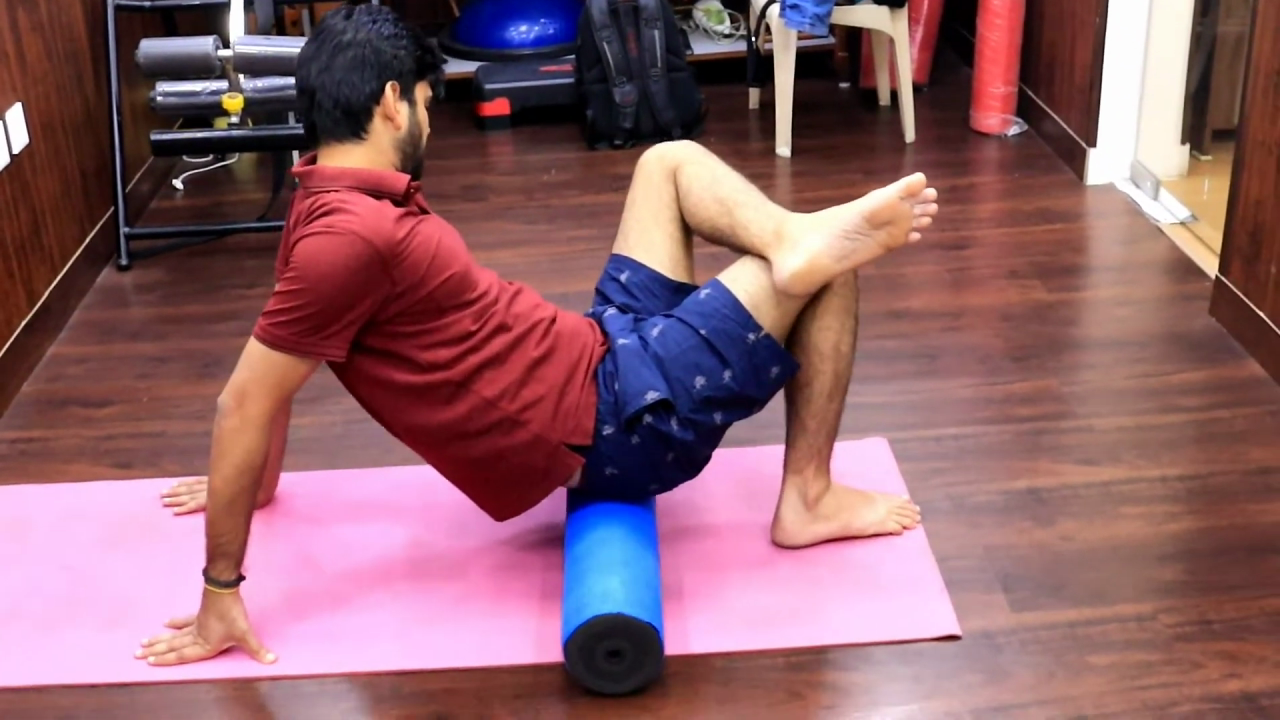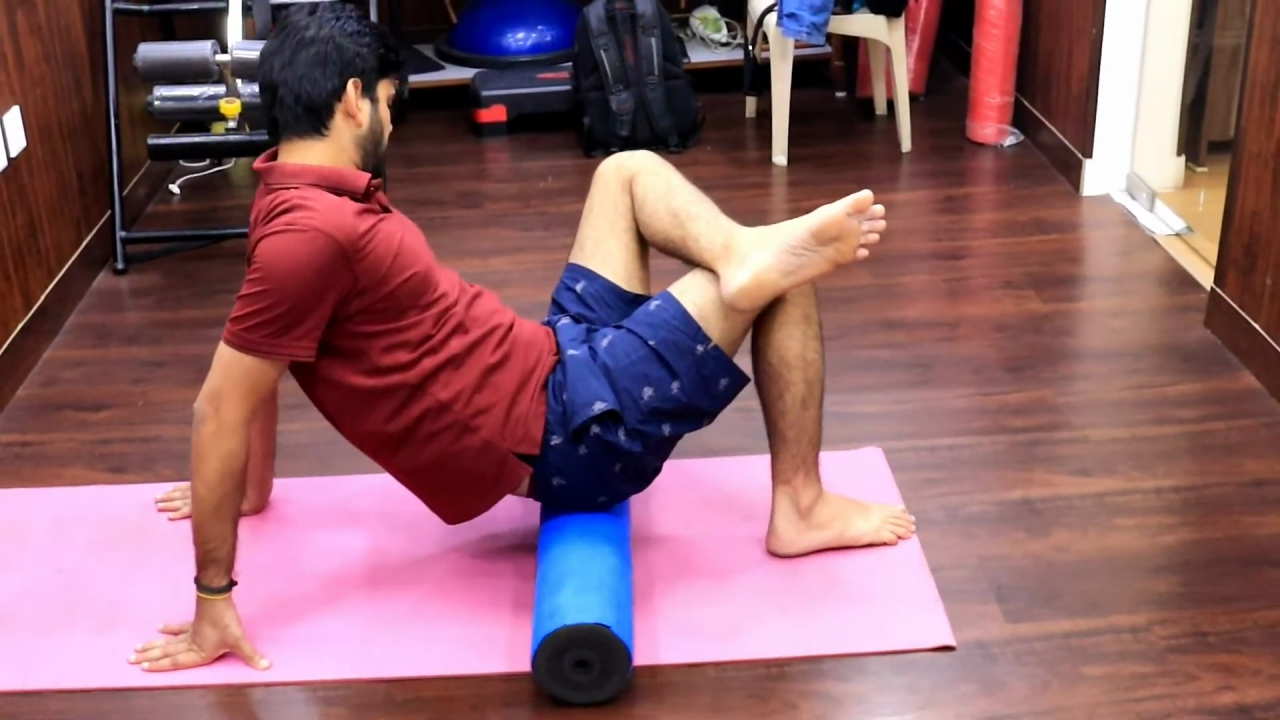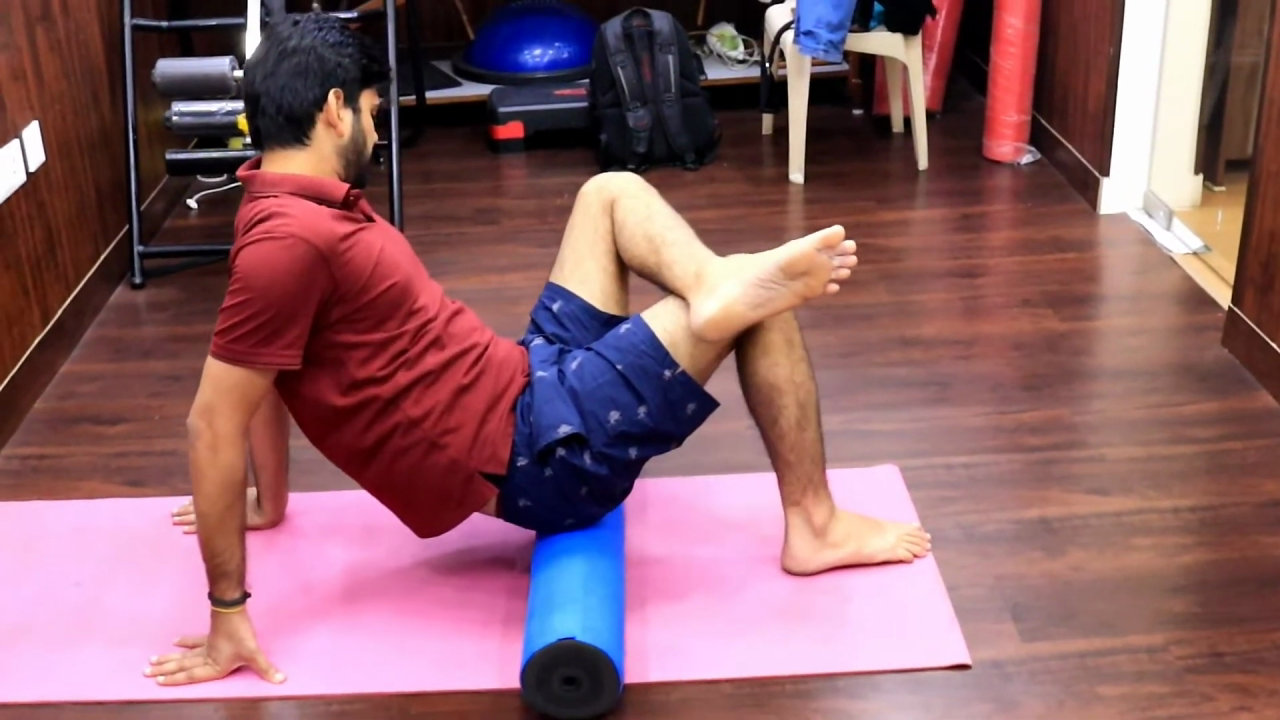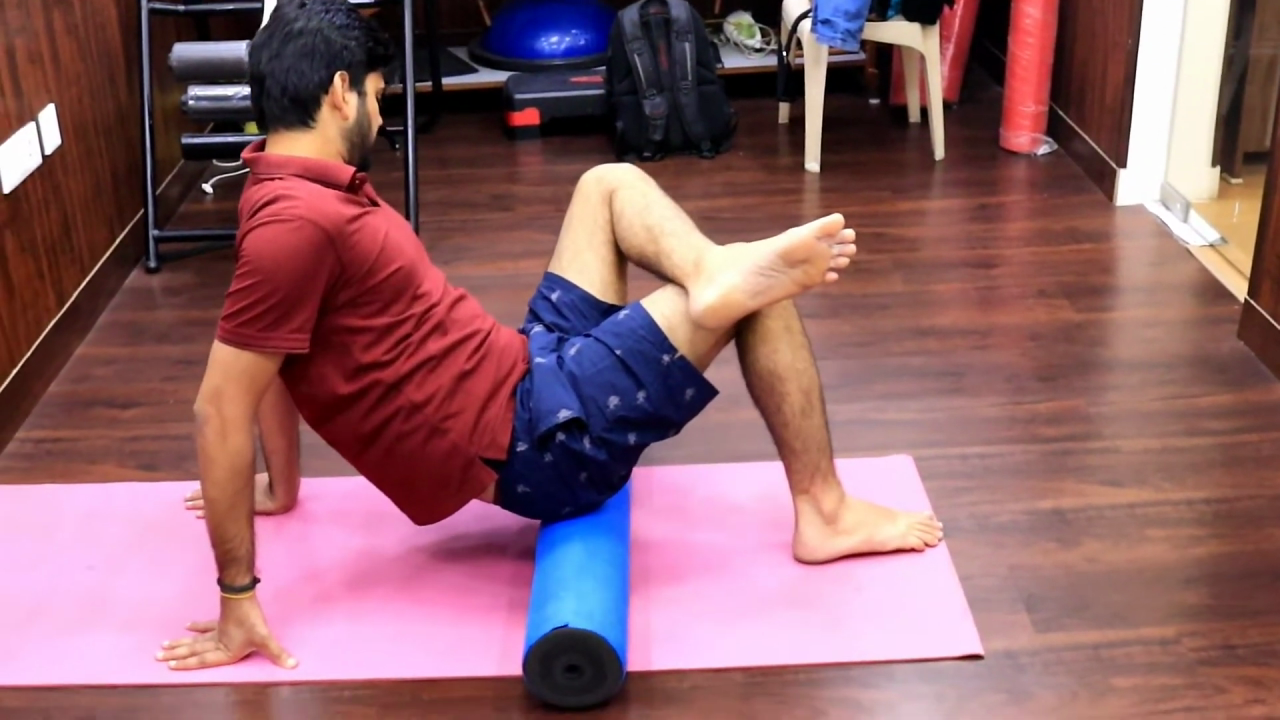
dt=0.4s
person 1, frame 1
left shoulder: (338, 200)
right shoulder: (353, 235)
left elbow: (275, 359)
right elbow: (244, 402)
left wrist: (261, 481)
right wrist: (222, 593)
left hip: (601, 355)
right hip: (615, 418)
left knee: (673, 161)
right knee: (828, 265)
left ankle: (792, 237)
right ankle: (809, 498)
person 1, frame 2
left shoulder: (304, 196)
right shoulder: (312, 231)
left elbow: (259, 368)
right elbow: (220, 408)
left wrist: (255, 488)
right wrist: (215, 599)
left hip: (553, 363)
right hip: (565, 430)
left knee: (631, 171)
right knee: (786, 277)
left ankle: (739, 256)
right ankle: (803, 507)
person 1, frame 3
left shoulder: (295, 206)
right shoulder: (292, 239)
left elbow: (270, 381)
right elbow: (213, 423)
left wrist: (271, 501)
right wrist: (227, 613)
left hip: (528, 386)
right hip: (535, 450)
left knee: (612, 193)
right knee: (761, 305)
left ankle: (714, 286)
right ankle: (816, 524)
person 1, frame 4
left shoulder: (297, 190)
right shoulder: (298, 222)
left elbow: (275, 363)
right elbow: (220, 409)
left wrist: (282, 486)
right wrist: (236, 599)
left hip: (532, 372)
right hip: (533, 439)
left knee: (611, 185)
right knee: (762, 294)
left ankle: (716, 274)
right ankle: (824, 510)
